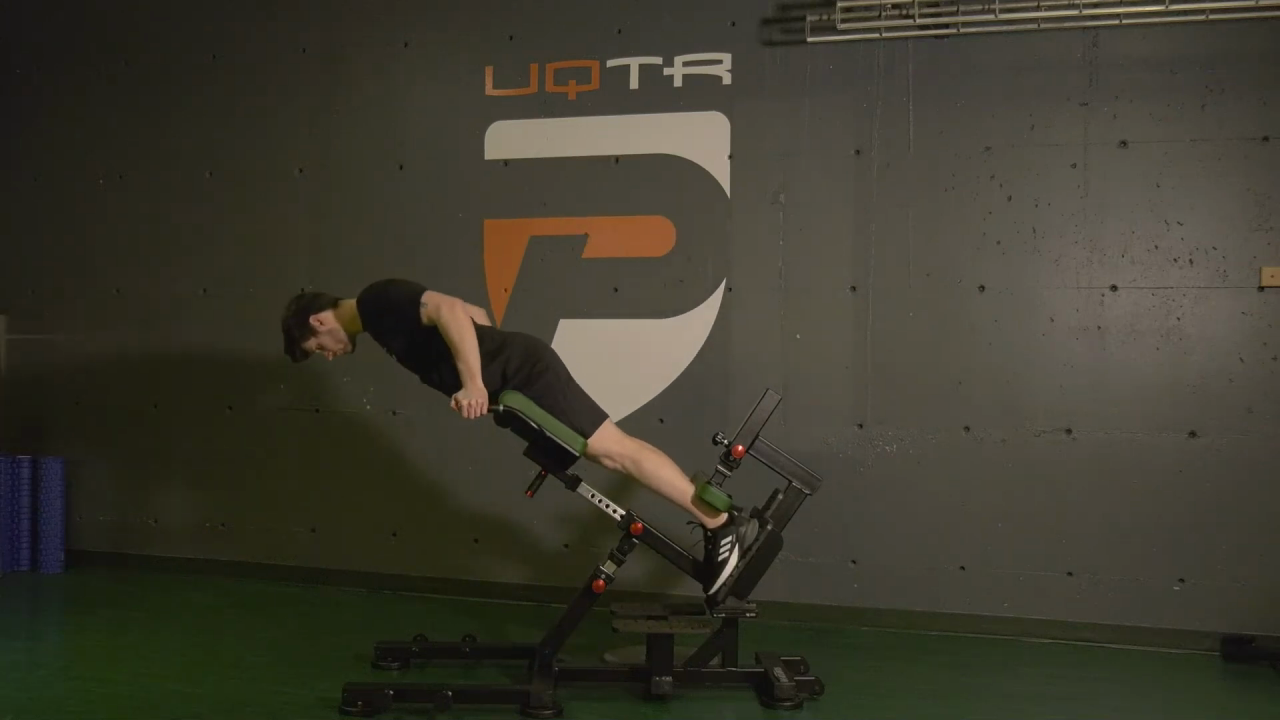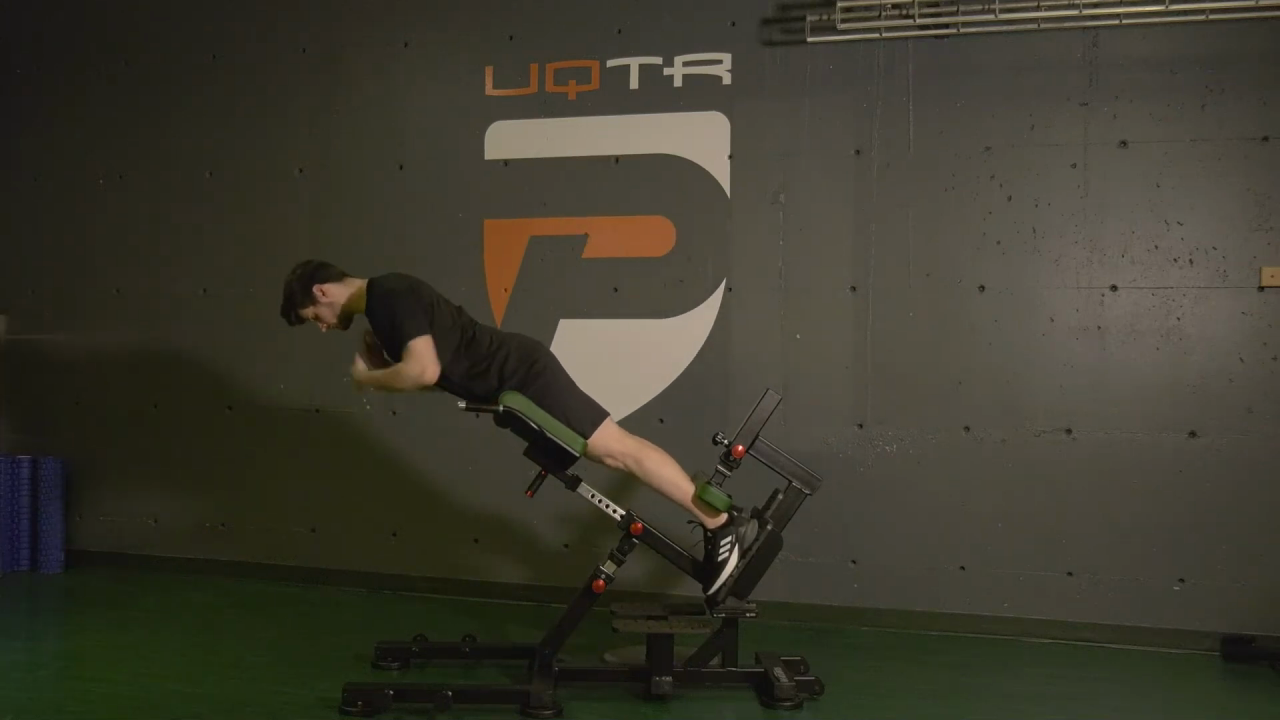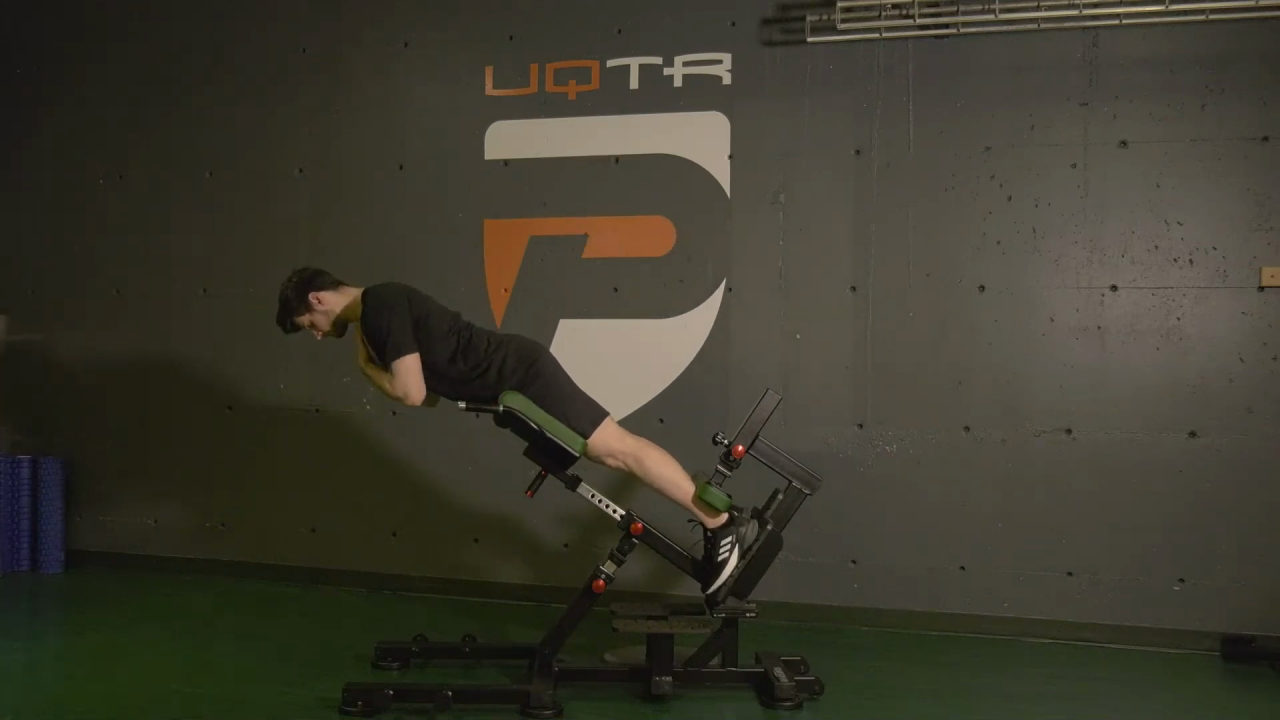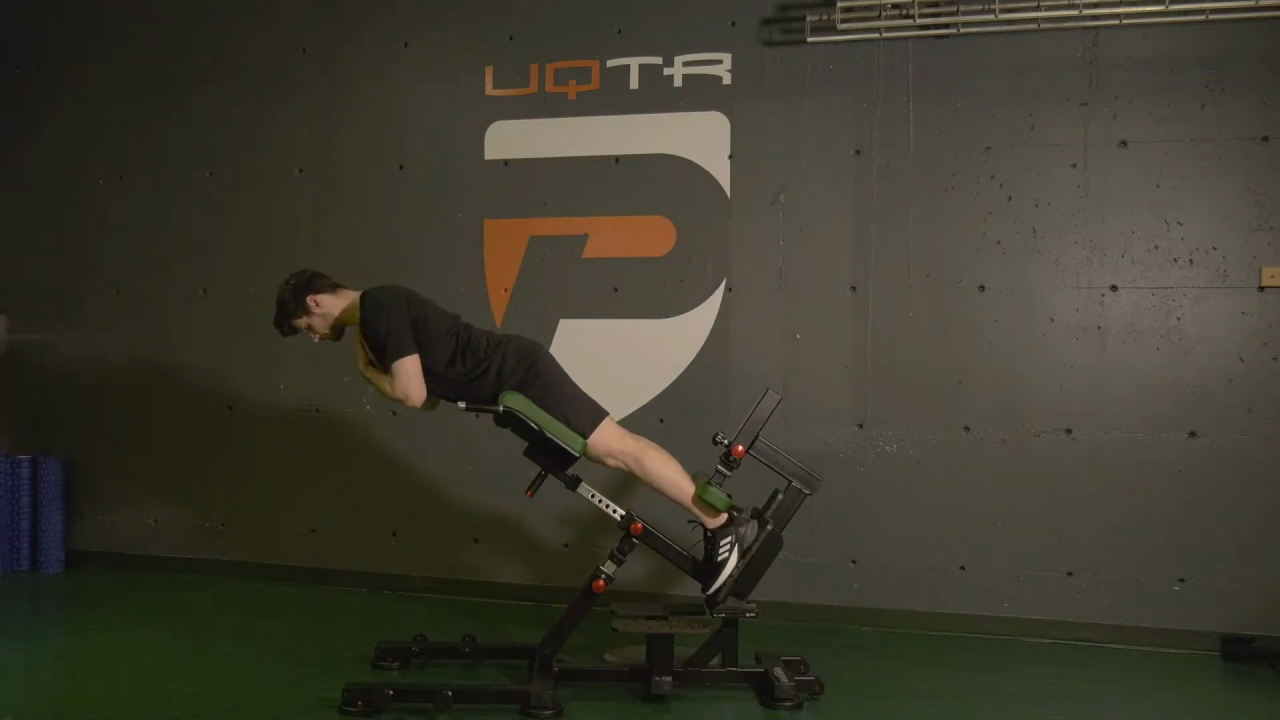
dt=0.5s
person 1, frame 1
left shoulder: (378, 299)
right shoulder: (381, 317)
left elbow: (451, 310)
right elbow: (478, 312)
left wrist: (473, 382)
left hip: (523, 371)
right hip: (515, 378)
left knee: (614, 448)
right knee: (611, 450)
left ankle: (723, 525)
right ankle: (714, 517)
person 1, frame 2
left shoulder: (388, 293)
right shoulder: (379, 308)
left elbow: (425, 370)
right elbow: (427, 371)
left wrist: (368, 378)
right wrist: (377, 362)
left hip: (520, 373)
right hip: (511, 379)
left knee: (614, 447)
right knee: (613, 448)
left ankle: (722, 524)
right ankle: (715, 520)
person 1, frame 3
left shoulder: (380, 306)
right shoulder: (377, 312)
left elbow: (411, 393)
right elbow: (429, 394)
left wrist: (367, 369)
right wrist: (375, 363)
left hip: (519, 373)
right hip: (512, 380)
left knee: (616, 447)
right knee: (612, 450)
left ankle: (723, 524)
right ankle: (715, 519)
person 1, frame 4
left shoulder: (380, 308)
right shoulder: (374, 316)
left elbow: (413, 394)
right elbow: (430, 395)
left wrist: (367, 371)
right wrist: (374, 365)
left hip: (518, 374)
right hip: (511, 379)
left knee: (615, 447)
right knee: (613, 449)
left ankle: (722, 524)
right ankle: (713, 519)
